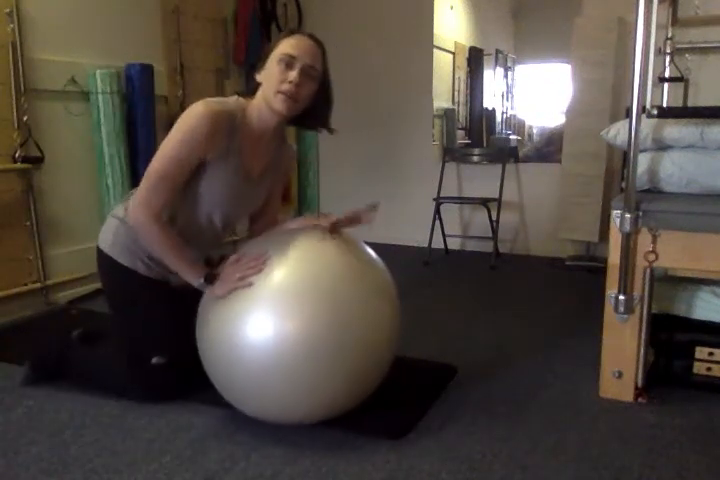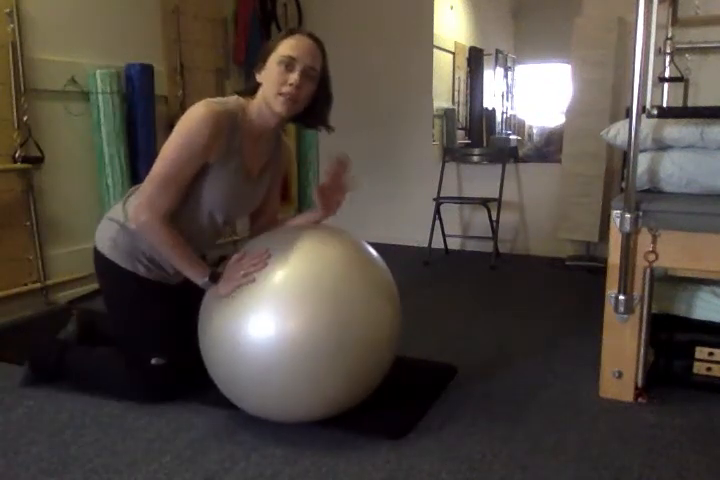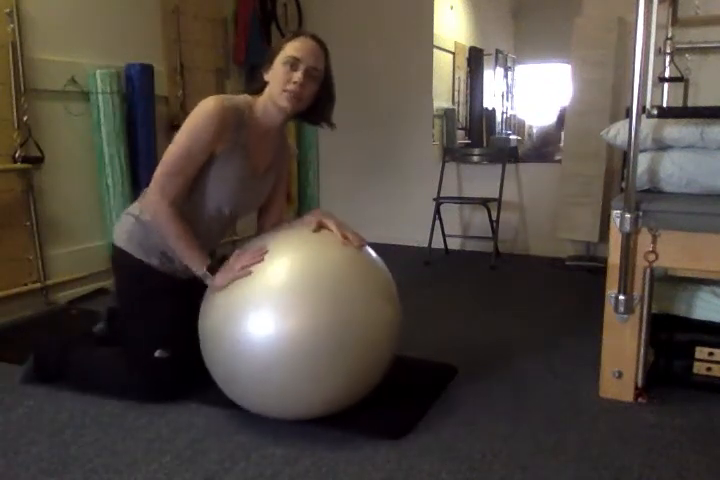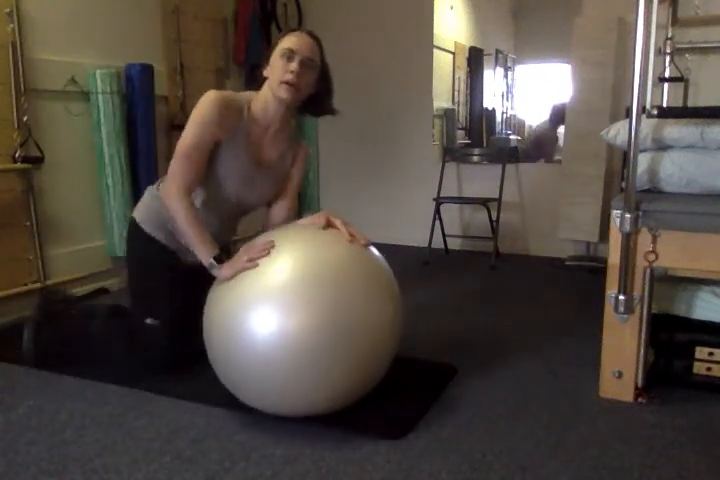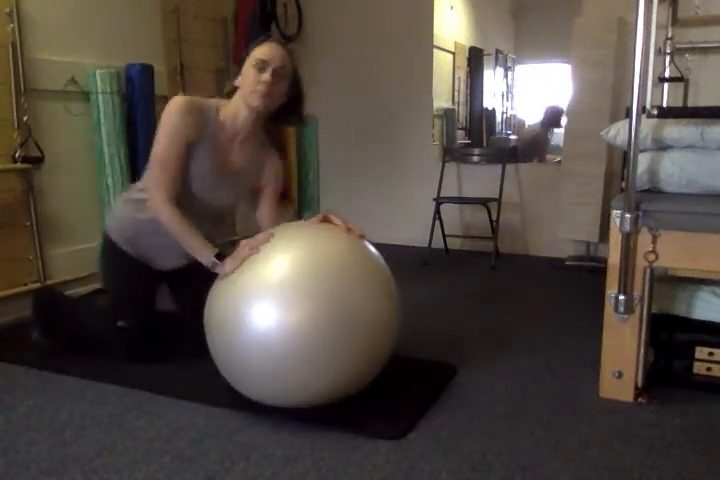
dt=0.4s
person 1, frame 1
left shoulder: (282, 153)
right shoulder: (210, 117)
left elbow: (260, 232)
right elbow: (143, 212)
left wrist: (314, 223)
right wrist: (207, 280)
left hip: (186, 258)
right hip: (135, 254)
left knee: (205, 361)
right knee: (163, 381)
left ankle: (96, 339)
right ankle: (58, 355)
person 1, frame 2
left shoulder: (277, 151)
right shoulder: (211, 119)
left elbow: (262, 233)
right elbow: (146, 215)
left wrist: (316, 214)
right wrist: (212, 279)
left hip: (180, 257)
right hip: (132, 255)
left knee: (204, 358)
right knee: (162, 382)
left ankle: (95, 335)
right ankle: (53, 356)
person 1, frame 3
left shoulder: (283, 151)
right shoulder: (220, 112)
left elbow: (268, 230)
right elbow: (159, 200)
left wrist: (308, 222)
right wrist: (211, 272)
left hip: (197, 253)
right hip: (146, 250)
right knee: (165, 381)
left ankle: (120, 328)
right ankle: (53, 357)
person 1, frame 4
left shoulder: (296, 152)
right shoulder: (221, 107)
left elbow: (276, 226)
right elbow: (173, 190)
left wrist: (314, 222)
right wrist: (217, 263)
left hip: (220, 242)
right hip: (161, 233)
left knee: (201, 340)
right knee: (159, 349)
person 1, frame 5
left shoulder: (268, 161)
right shoulder: (187, 111)
left elbow: (269, 238)
right elbow: (159, 202)
left wrist: (310, 226)
right wrist: (219, 262)
left hip: (191, 249)
right hip: (131, 240)
left knee: (207, 337)
right knee: (133, 344)
right ankle: (53, 307)
